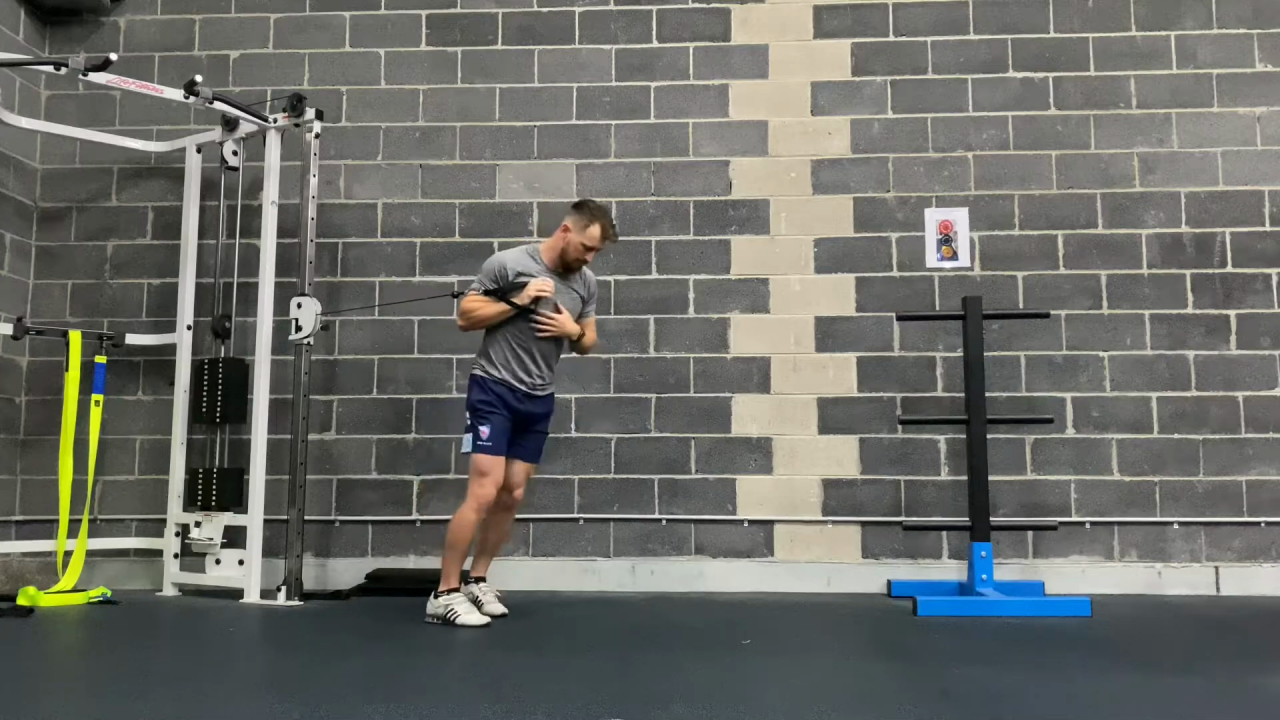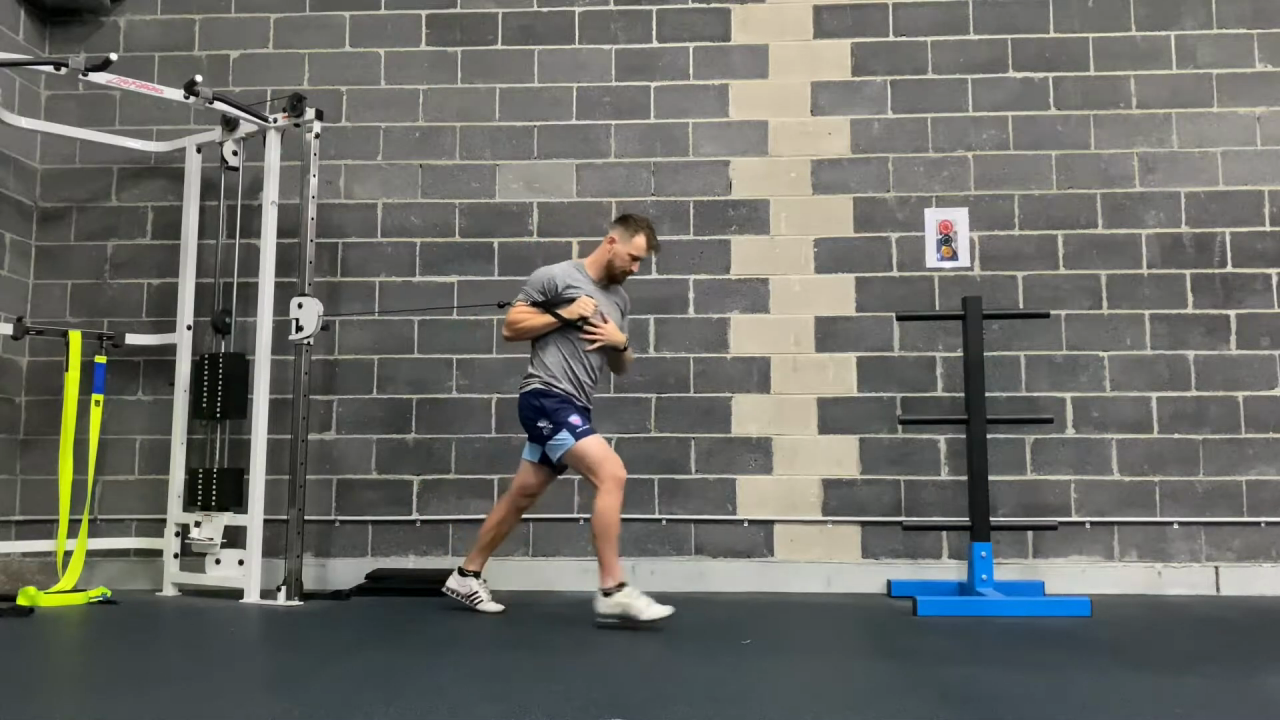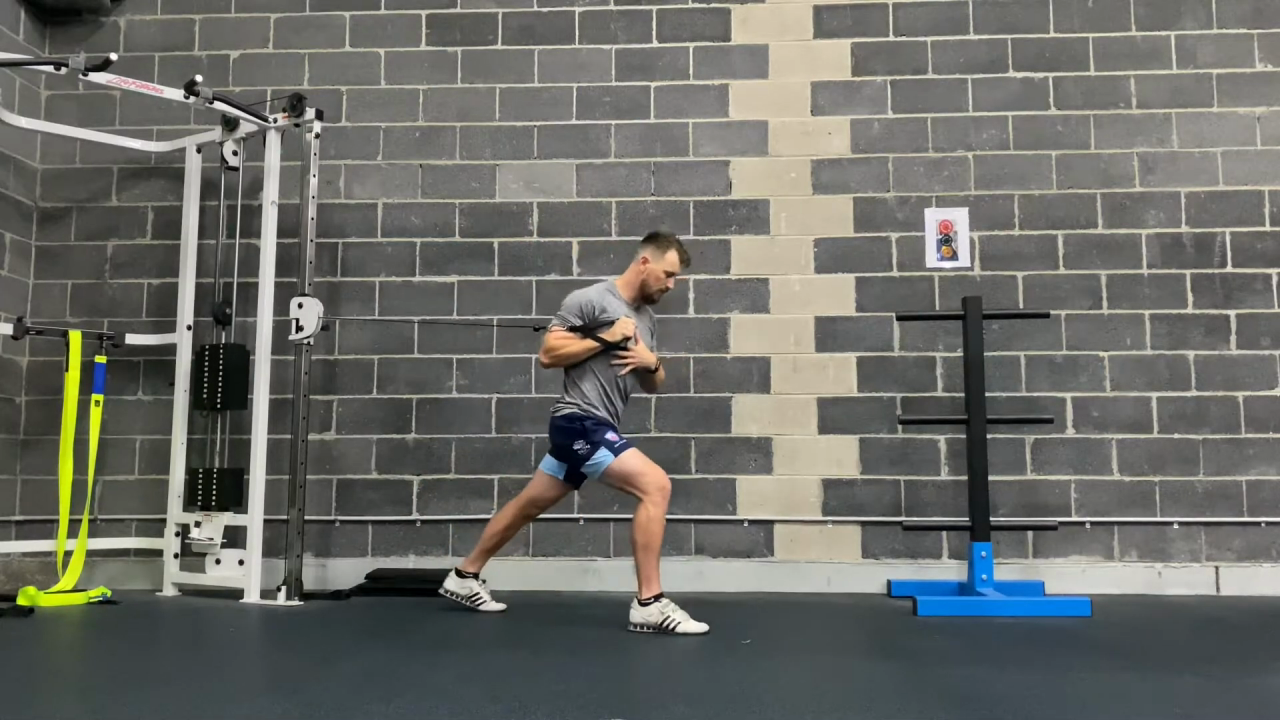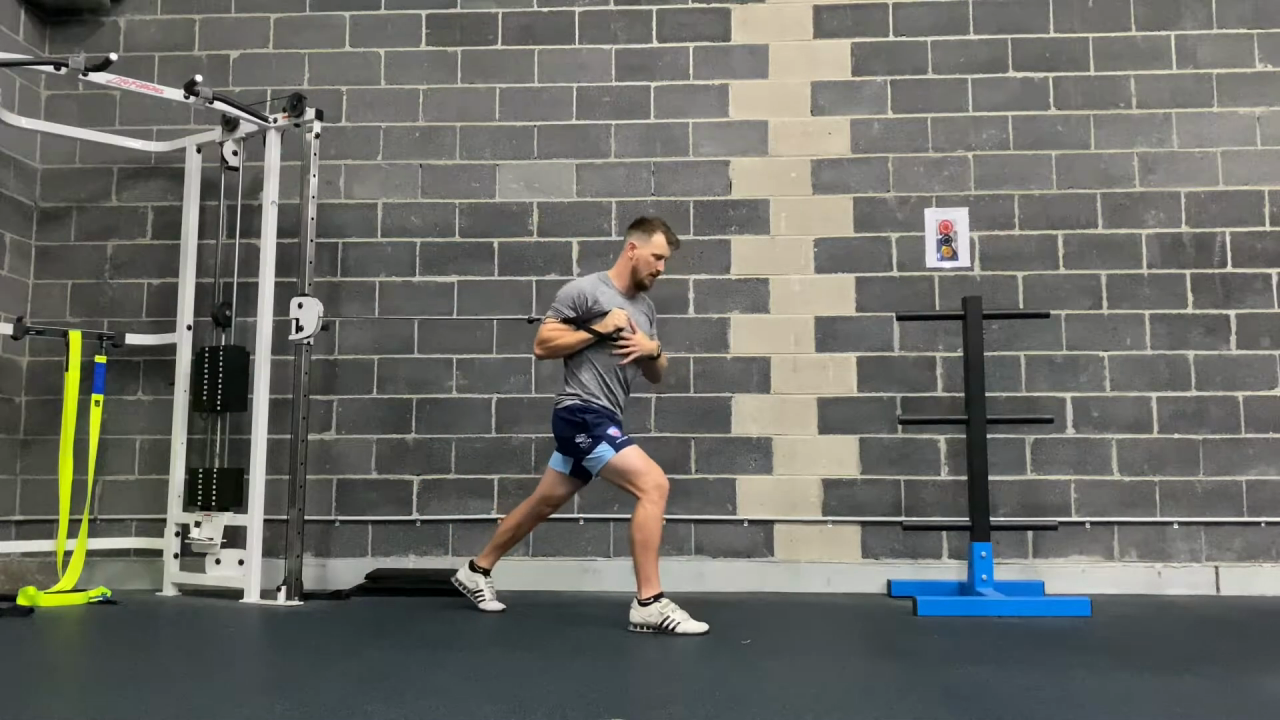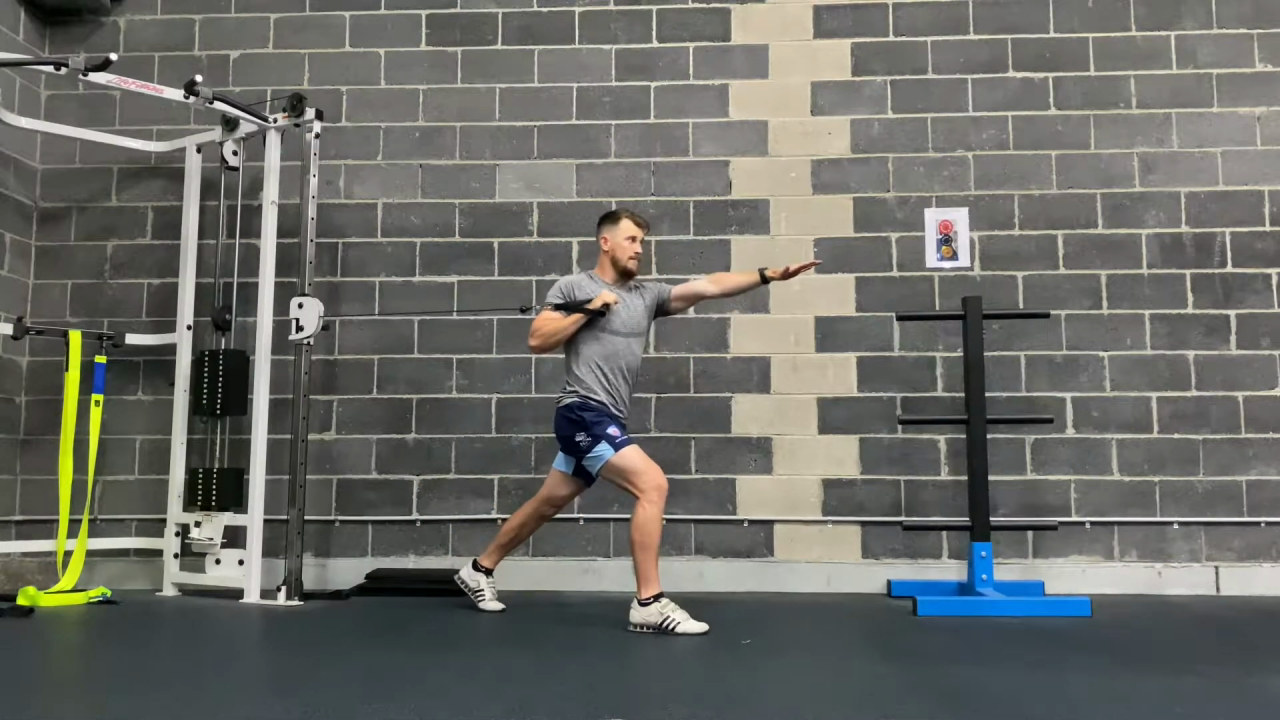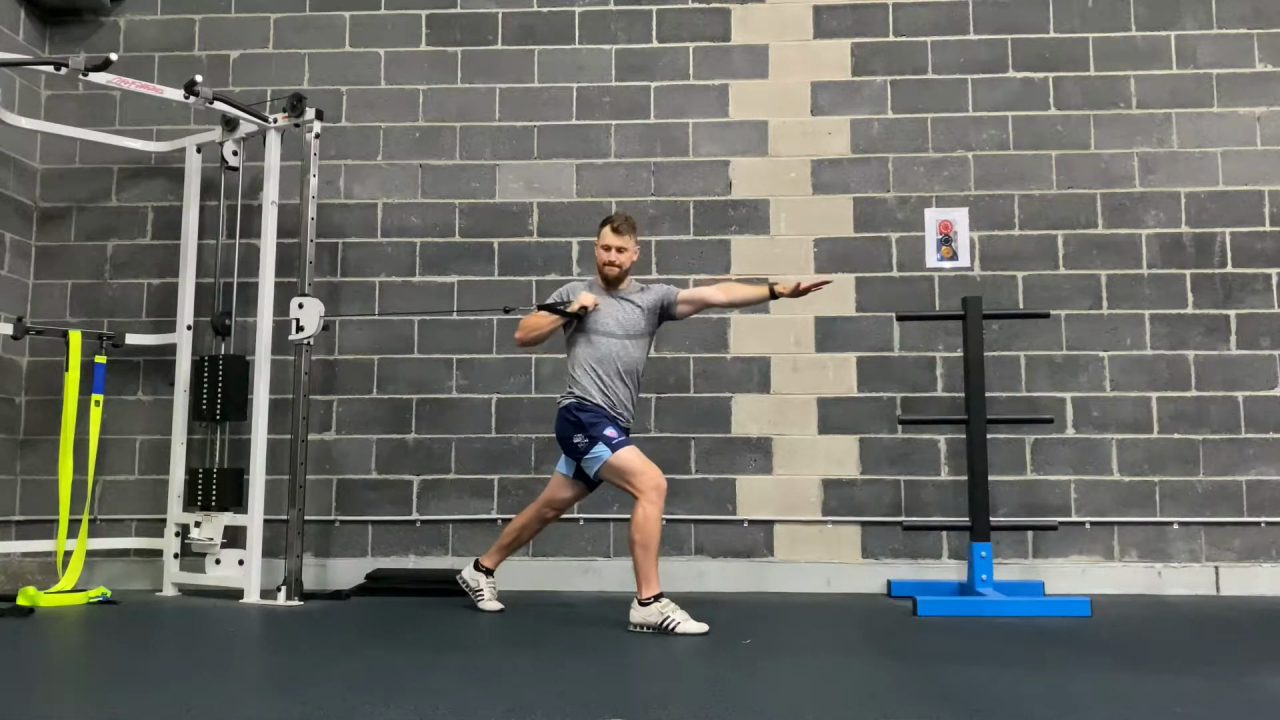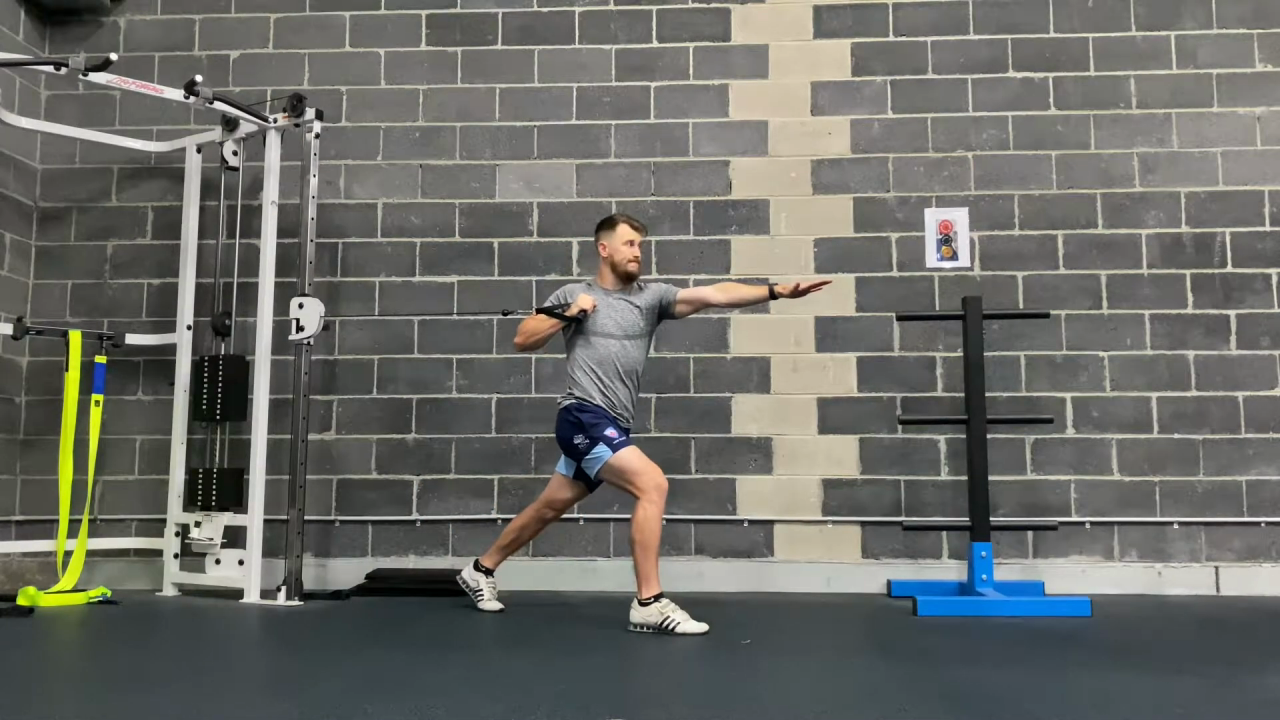
dt=0.7s
person 1, frame 1
left shoulder: (586, 282)
right shoulder: (506, 264)
left elbow: (588, 344)
right elbow: (465, 317)
left wrist: (574, 332)
right wrist: (518, 302)
left hip: (538, 399)
right hip: (493, 390)
left knee: (512, 495)
right knee: (484, 494)
left ankle: (477, 579)
right ankle: (445, 594)
person 1, frame 2
left shoulder: (619, 299)
right shoulder: (554, 276)
left elbow: (622, 366)
right elbow: (510, 327)
left wrist: (619, 341)
right wrist: (565, 314)
left hip: (574, 407)
right hip: (546, 399)
left knee: (522, 496)
right knee: (611, 474)
left ankle: (468, 576)
right ankle: (613, 591)
person 1, frame 3
left shoulder: (647, 316)
right shoulder: (589, 299)
left elbow: (652, 385)
right elbow: (548, 354)
left wrist: (652, 362)
right wrist: (605, 337)
left hip: (594, 426)
right hip: (580, 421)
left knee: (531, 503)
right knee: (656, 487)
left ankle: (464, 575)
right ankle: (649, 604)
person 1, frame 4
left shoulder: (645, 307)
right shoulder: (583, 290)
left elbow: (656, 374)
right elbow: (542, 346)
left wrist: (652, 352)
right wrist: (599, 329)
left hip: (601, 421)
right hip: (583, 415)
left knee: (544, 501)
right knee: (654, 485)
left ankle: (476, 570)
right ankle: (649, 604)
person 1, frame 5
left shoulder: (647, 295)
right shoulder: (572, 286)
left elbow: (710, 286)
right elbow: (538, 339)
left wrist: (770, 274)
right wrist: (589, 309)
left hip: (604, 421)
right hip: (584, 414)
left knee: (547, 504)
right knee: (653, 484)
left ankle: (479, 570)
right ankle: (649, 604)
person 1, frame 6
left shoulder: (654, 297)
right shoulder: (574, 292)
left elbow: (716, 294)
right elbow: (523, 335)
left wrist: (778, 290)
right wrist: (569, 311)
left hip: (611, 426)
right hip: (583, 417)
left knee: (549, 507)
right knee: (652, 485)
left ankle: (481, 569)
right ankle: (649, 604)
person 1, frame 7
left shoulder: (651, 295)
right shoulder: (571, 294)
left elbow: (714, 294)
right elbow: (522, 340)
left wrist: (778, 290)
right wrist: (569, 314)
left hip: (611, 426)
right hip: (584, 418)
left knee: (549, 507)
right knee: (653, 485)
left ankle: (481, 569)
right ankle: (649, 603)
